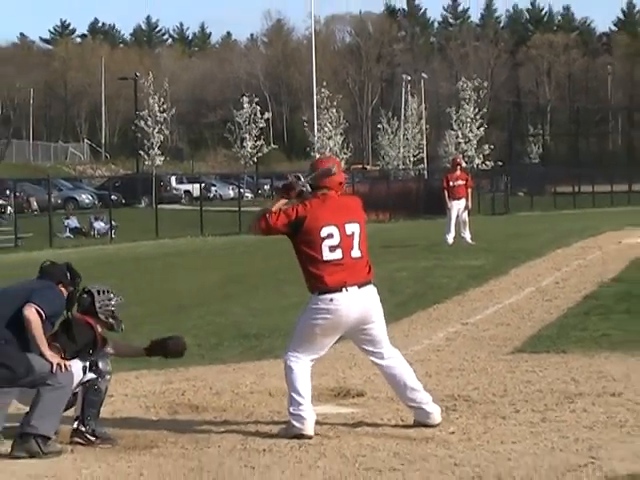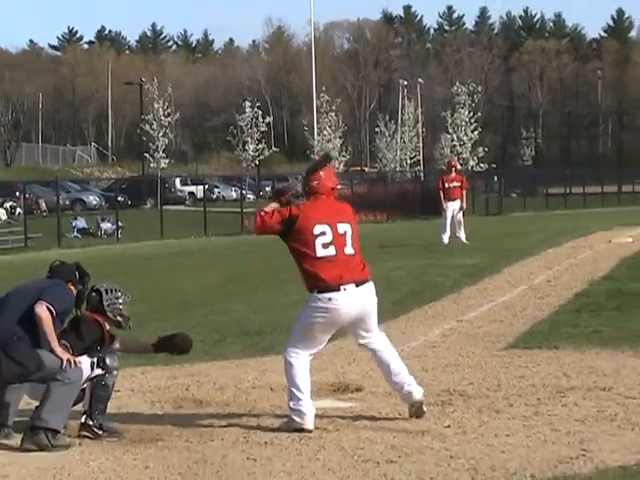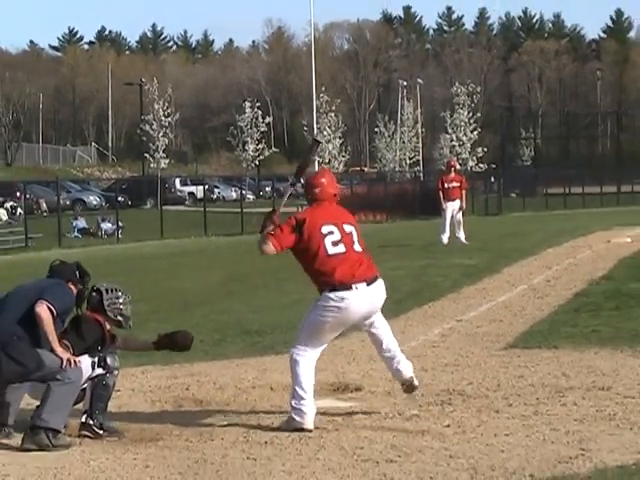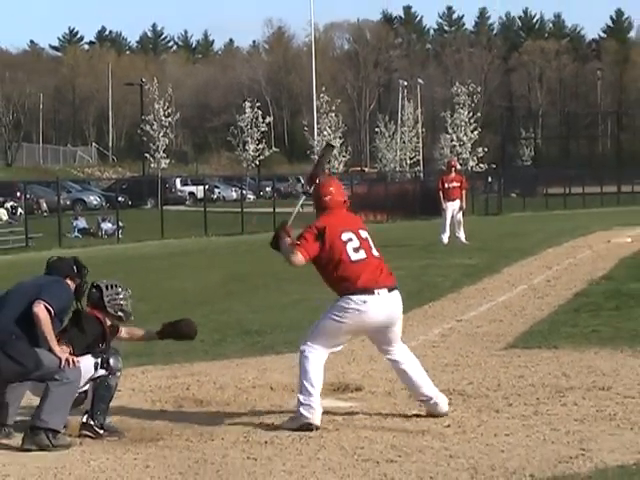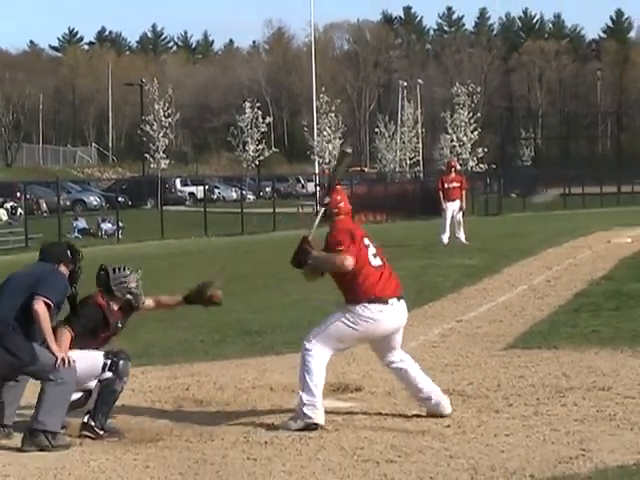
dt=0.2s
person 1, frame 1
left shoulder: (301, 212)
right shoulder: (355, 205)
left elbow: (258, 226)
left wrist: (284, 200)
left hip: (330, 302)
right hip: (366, 296)
left knee: (297, 358)
right knee: (386, 354)
left ankle: (301, 422)
right ankle: (427, 411)
person 1, frame 2
left shoulder: (295, 214)
right shoulder: (346, 210)
left elbow: (252, 224)
left wrist: (276, 205)
left hip: (329, 301)
right hip: (364, 292)
left knee: (297, 354)
right knee: (374, 341)
left ankle: (302, 417)
right ankle: (412, 395)
person 1, frame 3
left shoulder: (301, 220)
right shoulder: (346, 215)
left elbow: (267, 249)
left wrist: (268, 226)
right wrist: (280, 228)
left hip: (340, 299)
right hip: (374, 289)
left knee: (302, 352)
right knee: (372, 320)
left ankle: (301, 416)
right ankle: (404, 372)
person 1, frame 4
left shoulder: (319, 227)
right shoulder: (355, 221)
left elbow: (297, 259)
left wrist: (283, 240)
right wrist: (291, 242)
left hip: (360, 303)
right hip: (392, 299)
left knee: (312, 349)
right knee: (394, 351)
left ankle: (307, 413)
right ankle: (435, 402)
person 1, frame 5
left shoulder: (341, 231)
right shoulder: (349, 233)
left elbow: (345, 263)
right elbow: (312, 275)
left wrist: (313, 255)
right wrist: (306, 260)
left hip: (371, 310)
right hip: (395, 309)
left knee: (314, 346)
right knee: (394, 358)
left ankle: (309, 414)
right ankle: (437, 402)
person 2, frame 1
left shoulder: (21, 287)
right shoulder: (54, 293)
right elbow: (29, 312)
right wrist: (46, 352)
right knee: (61, 376)
right ankle: (32, 439)
person 2, frame 2
left shoulder: (33, 286)
right shoulder: (63, 291)
right elbow: (40, 310)
right wrist: (56, 348)
right knee: (70, 372)
right ankle: (42, 432)
person 2, frame 3
left shoulder: (31, 287)
right shoulder: (64, 290)
right elbow: (41, 309)
right wrist: (58, 349)
right knee: (70, 373)
right ankle: (42, 432)
person 2, frame 4
left shoulder: (29, 284)
right shoulder: (62, 288)
right elbow: (38, 309)
right wrist: (56, 348)
right knee: (68, 373)
right ankle: (43, 432)
person 2, frame 5
left shoulder: (25, 273)
right shoulder: (57, 277)
right elbow: (38, 306)
right wrist: (54, 347)
right knee: (63, 371)
right ankle: (42, 433)
person 3, frame 1
left shoulder: (90, 331)
right shoulder: (82, 328)
left elbow: (113, 347)
left wrist: (150, 350)
left hip: (33, 388)
left knee: (89, 382)
right knee: (99, 365)
right ankle: (86, 429)
person 3, frame 2
left shoulder: (97, 329)
right shoulder: (91, 326)
left elbow: (121, 343)
right elbow: (61, 350)
left wrist: (156, 347)
left hip: (39, 384)
left knee: (95, 379)
right knee: (106, 361)
right ankle: (93, 423)
person 3, frame 3
left shoulder: (100, 328)
right shoulder: (92, 326)
left elbow: (124, 342)
right elbow: (63, 349)
left wrist: (158, 344)
right knee: (108, 361)
right ankle: (95, 423)
person 3, frame 4
left shoulder: (101, 324)
right shoulder: (90, 324)
left elbow: (126, 332)
right elbow: (63, 349)
left wrist: (159, 334)
right knee: (111, 361)
right ankle: (95, 424)
person 3, frame 5
left shoulder: (123, 304)
right shoulder: (96, 308)
left elbow: (154, 302)
right elbow: (65, 331)
left wrist: (185, 300)
left knee: (92, 388)
right knee: (119, 363)
right ankle: (96, 424)
